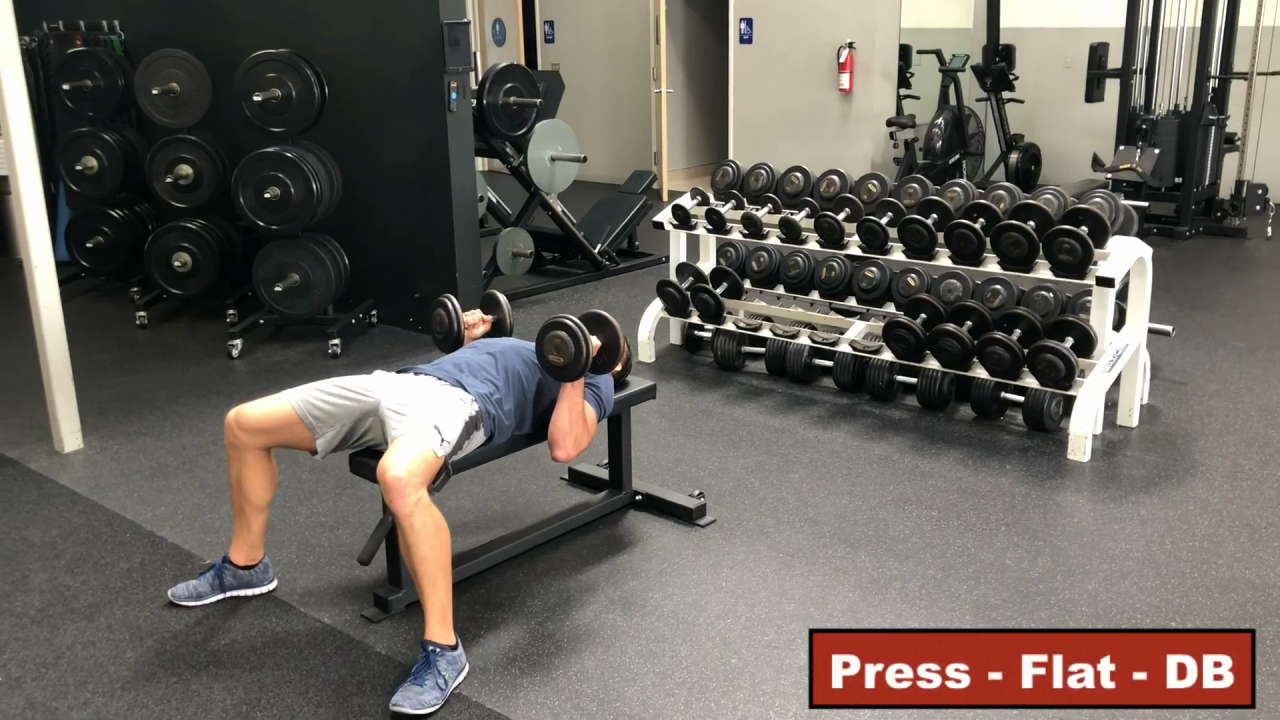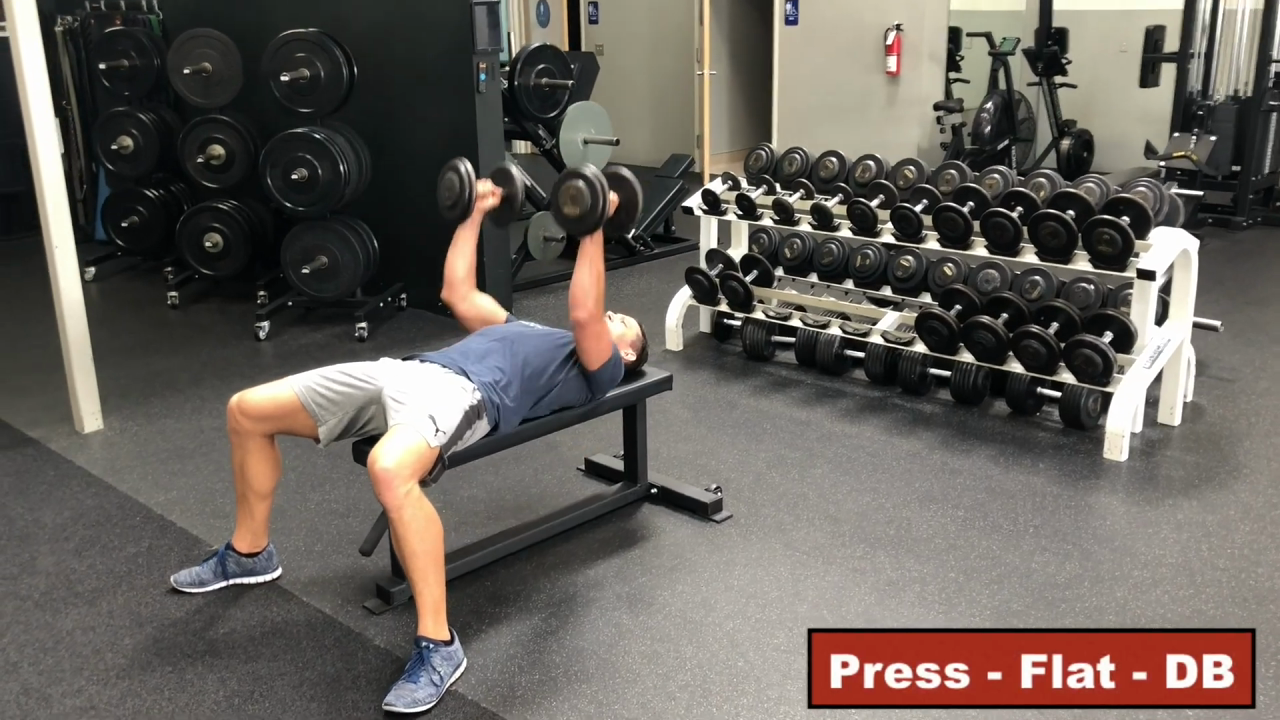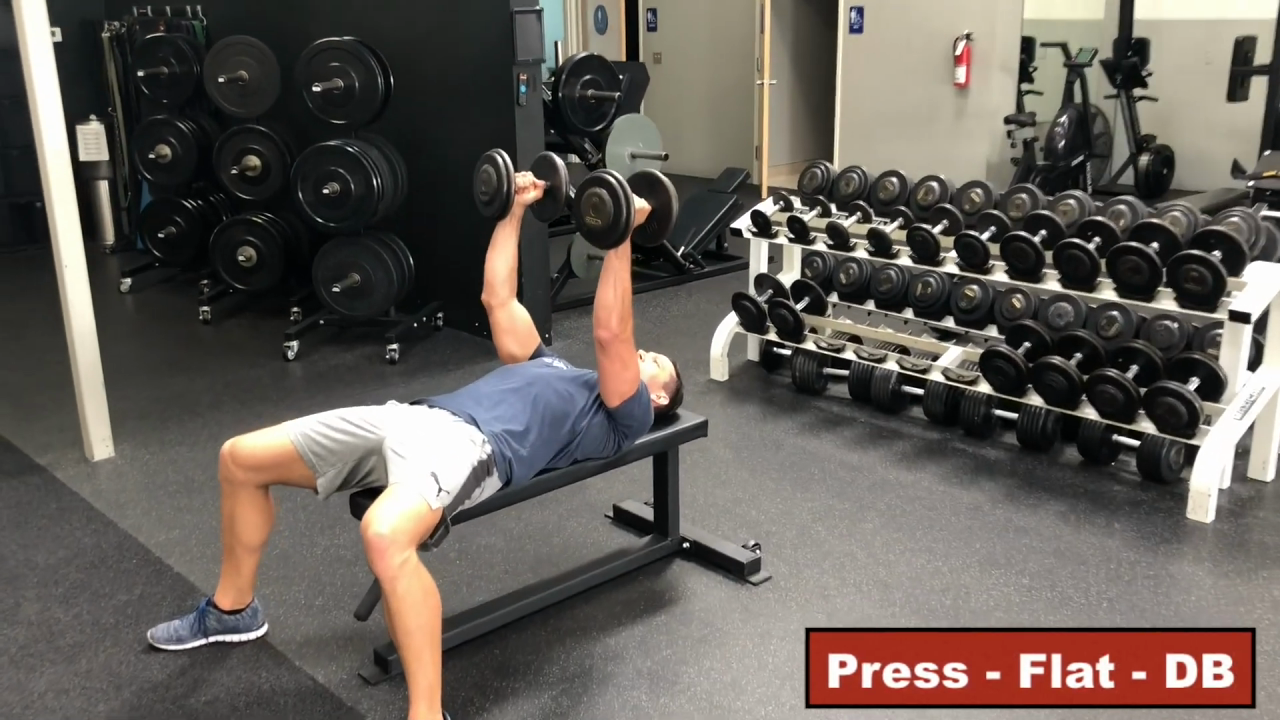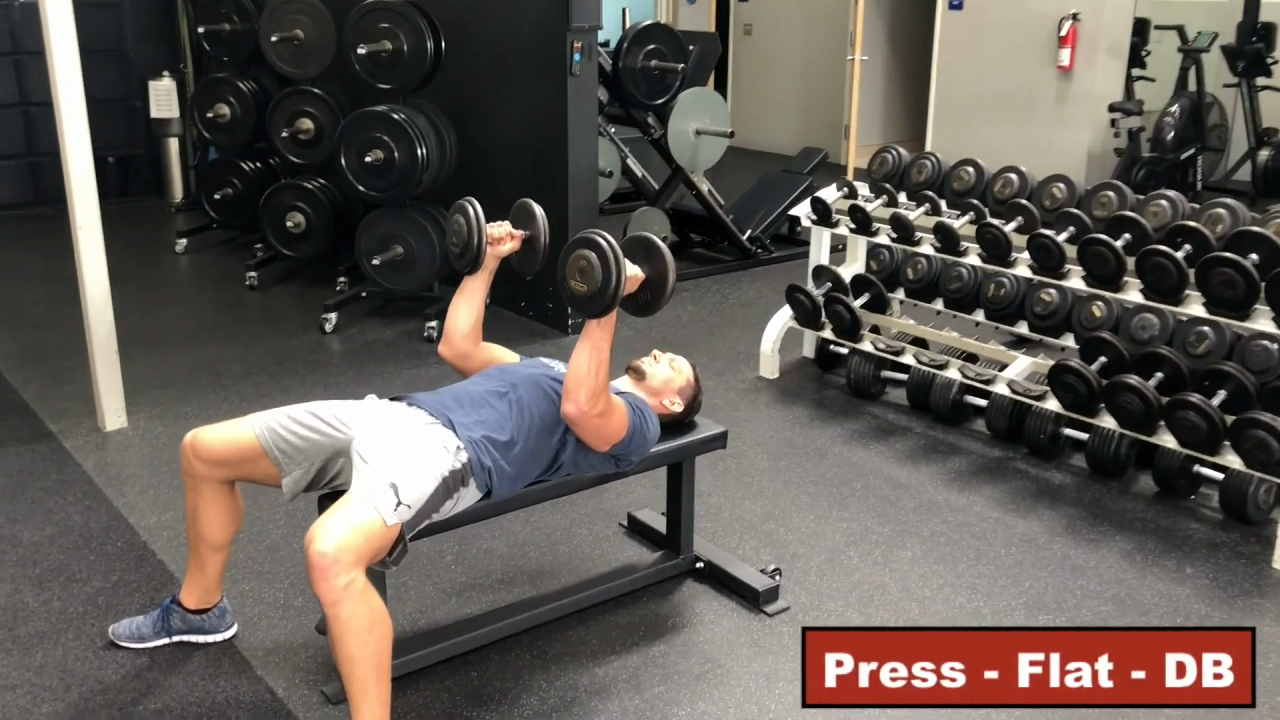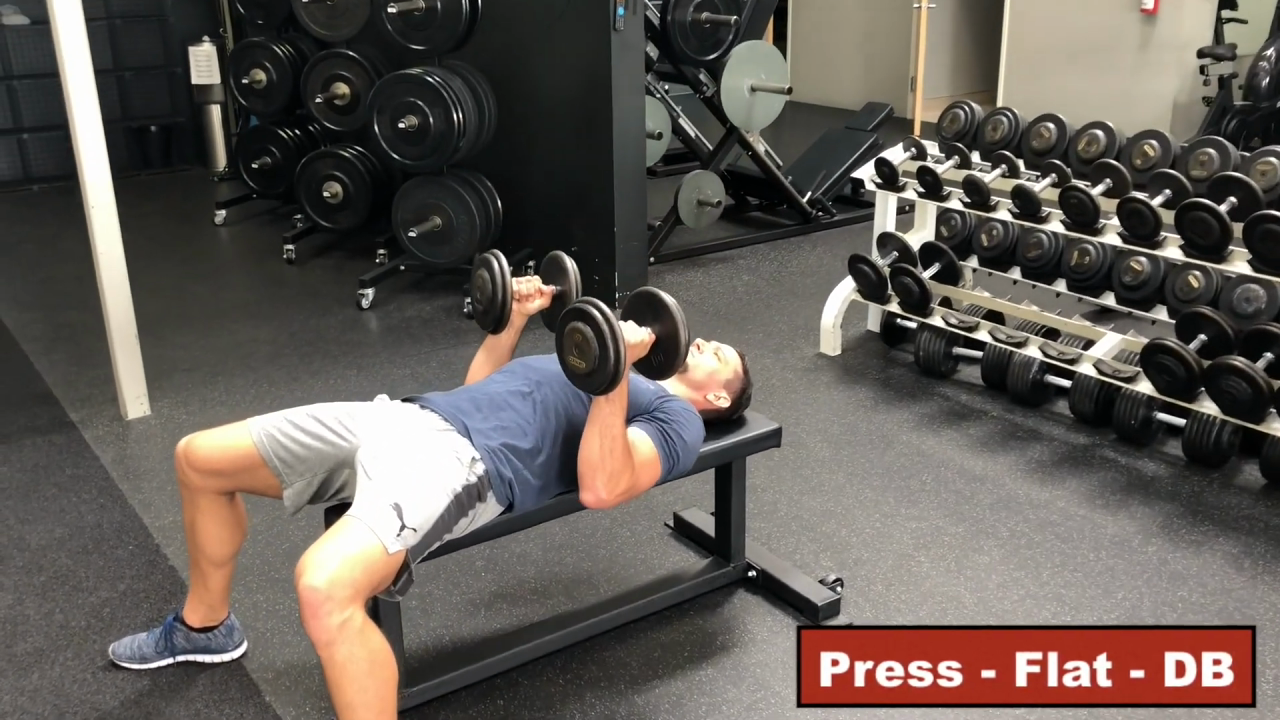
dt=1s
person 1, frame 1
left shoulder: (594, 381)
right shoulder: (538, 351)
left elbow: (563, 447)
right wrist: (466, 339)
left hip: (457, 401)
right hip: (399, 382)
left knee: (400, 480)
right knee: (243, 426)
left ankle: (442, 650)
right ankle: (245, 566)
person 1, frame 2
left shoulder: (601, 366)
right shoulder: (526, 328)
left elbow: (584, 313)
right elbow: (456, 292)
right wrist: (475, 213)
left hip: (464, 390)
right hip: (406, 369)
left knee: (390, 470)
right knee: (246, 411)
left ankle: (437, 645)
right ankle: (249, 552)
person 1, frame 3
left shoulder: (627, 416)
right shoulder: (553, 367)
left elbow: (610, 333)
right elbow: (499, 299)
left wrist: (621, 241)
right wrist: (515, 211)
left hip: (472, 444)
right hip: (411, 416)
left knee: (386, 537)
right knee: (239, 458)
right ankle: (233, 609)
person 1, frame 4
left shoulder: (635, 424)
right shoulder: (556, 370)
left elbow: (580, 409)
right elbow: (457, 345)
left wrist: (607, 307)
right wrist: (489, 261)
left hip: (450, 450)
right hip: (393, 414)
left knee: (332, 555)
right knee: (202, 451)
right ankle: (200, 607)
person 1, frame 5
left shoulder: (677, 421)
left elbow: (600, 487)
left wrist: (617, 371)
right wrist: (514, 317)
left hip: (462, 460)
right hip: (404, 416)
left knee: (325, 589)
right knee: (198, 458)
right ankle: (205, 624)
